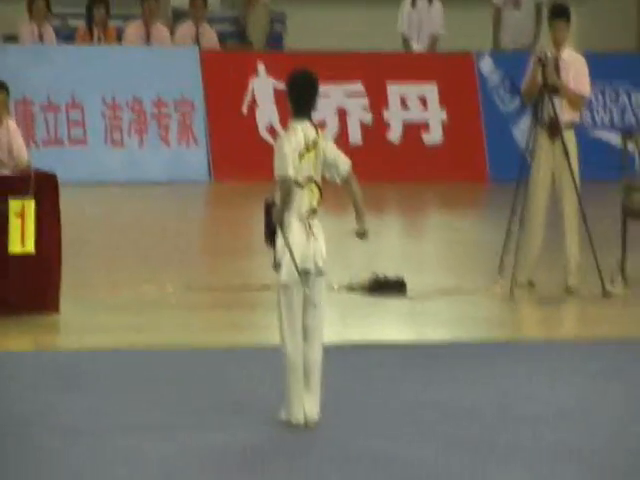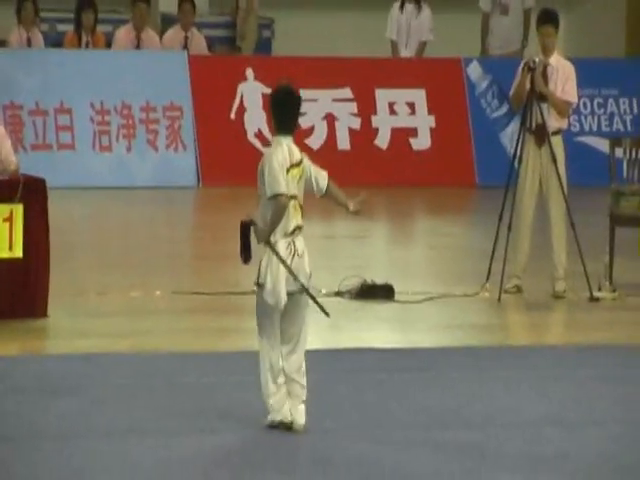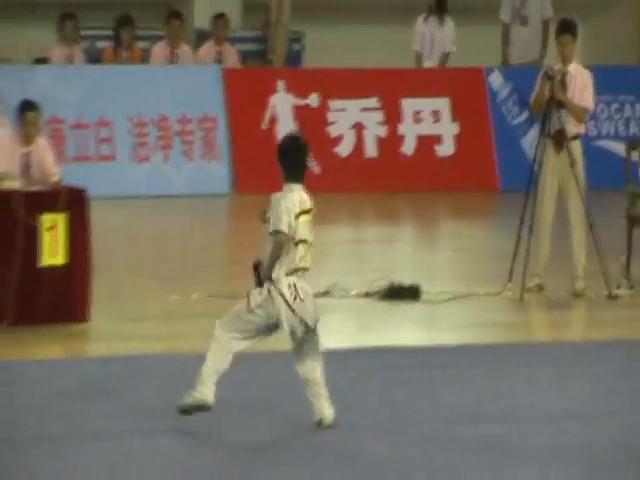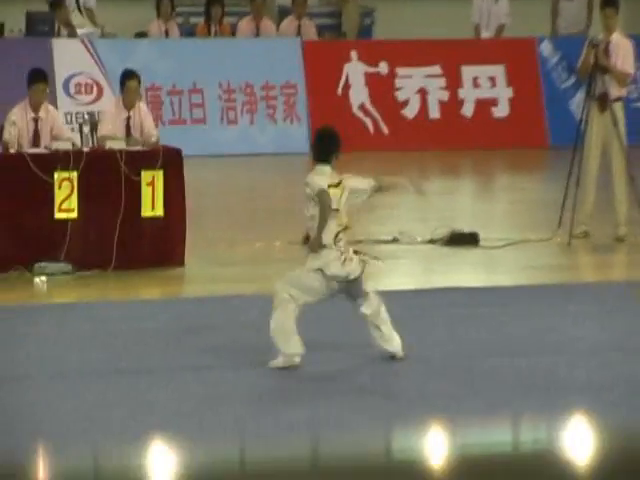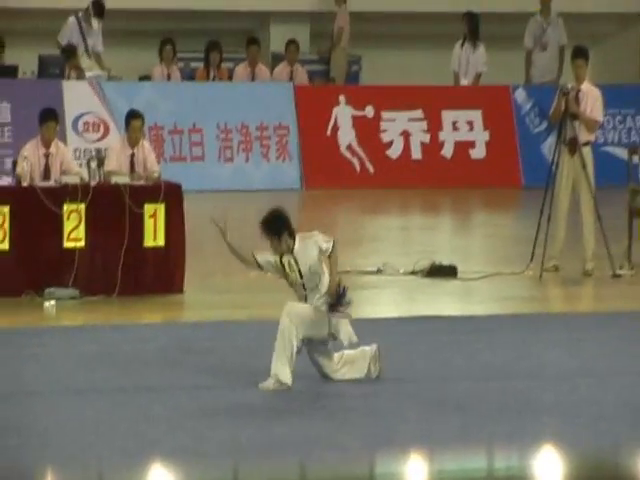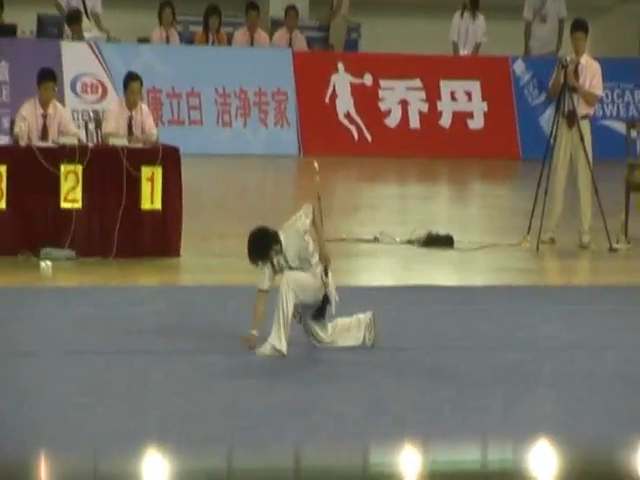
dt=0.4s
person 1, frame 1
left shoulder: (287, 139)
right shoulder: (320, 140)
left elbow: (287, 183)
right elbow: (348, 176)
left wrist: (279, 216)
right wrist: (361, 220)
left hip: (292, 238)
right hip: (314, 236)
left knee: (293, 330)
right knee: (312, 329)
left ankle: (297, 409)
right ankle: (310, 407)
person 1, frame 2
left shoulder: (273, 155)
right shoulder: (299, 157)
left elbow: (281, 200)
right elbow: (325, 184)
left wrist: (265, 231)
right wrist: (349, 205)
left hip: (276, 257)
right hip: (297, 254)
left knee: (271, 341)
right knee: (293, 343)
left ankle: (281, 410)
right ankle: (296, 412)
person 1, frame 3
left shoulder: (281, 199)
right shoulder: (307, 200)
left elbow: (281, 238)
left wrist: (268, 270)
left hip: (278, 291)
right hip: (301, 291)
left knee: (226, 332)
right knee: (308, 354)
left ankle: (203, 392)
right ankle: (324, 412)
person 1, frame 4
left shoulder: (313, 179)
right shoulder: (342, 179)
left elbow: (325, 198)
right elbow: (373, 185)
left wrist: (317, 237)
left hip: (325, 261)
right hip: (346, 258)
right knee: (368, 302)
person 1, frame 5
left shoulder: (313, 241)
right shoulder: (274, 256)
left elbow: (332, 247)
left wrist: (333, 279)
left hip: (324, 310)
right hip: (308, 313)
right knee: (329, 368)
left ankle: (281, 377)
right ankle: (369, 357)
person 1, frame 6
left shoulder: (294, 229)
left elbow: (310, 209)
right elbow: (262, 295)
right wrist: (254, 331)
left hip: (320, 281)
right hip: (306, 290)
left knee: (288, 280)
right knee: (322, 337)
left ankle: (277, 344)
right ankle: (364, 325)
person 2, frame 1
left shoulder: (576, 62)
right shoulder: (540, 60)
left elbow: (579, 103)
right elbow: (528, 97)
left wrist: (559, 82)
right wrist: (536, 74)
left hip: (565, 134)
right hip: (544, 134)
left knee: (569, 200)
right knee: (536, 199)
left ankle: (572, 271)
right ankle: (528, 268)
person 2, frame 2
left shoulder: (566, 68)
right shoulder: (528, 65)
left elbow: (565, 109)
right elbow: (515, 104)
left wrist: (545, 89)
right wrist: (524, 79)
left hip: (553, 141)
right hip: (530, 140)
left knee: (557, 209)
right knee: (524, 206)
left ankle: (560, 277)
right ankle: (517, 274)
person 2, frame 3
left shoulder: (583, 76)
right shoulder: (547, 73)
left elbow: (583, 115)
right elbow: (535, 111)
left wrist: (562, 96)
right wrist: (543, 88)
left hip: (572, 145)
right hip: (550, 145)
left knee: (576, 210)
right knee: (544, 208)
left ankle: (579, 276)
right ankle: (538, 273)
person 2, frame 4
left shoulder: (625, 45)
right shoulder: (593, 43)
left elbow: (625, 80)
right elbow: (582, 75)
left wrist: (607, 63)
right wrist: (589, 55)
left hip: (615, 107)
right hip: (595, 107)
left knee: (619, 164)
right knee: (590, 163)
left ankle: (622, 223)
right ankle: (584, 221)
person 2, frame 5
left shoulder: (594, 93)
right shoulder: (564, 91)
left elbow: (594, 126)
right elbow: (553, 120)
left wrist: (576, 110)
right wrist: (560, 102)
left hip: (584, 151)
right hip: (566, 150)
left knee: (587, 204)
right knee: (560, 202)
left ankle: (588, 259)
right ankle: (554, 256)
person 2, frame 6
left shoulder: (593, 67)
right shoulder: (564, 64)
left elbow: (593, 100)
right elbow: (552, 93)
left wrist: (576, 84)
right wrist: (559, 75)
left hip: (582, 124)
right hip: (564, 122)
left knee: (584, 177)
right knee: (558, 174)
left ankle: (585, 232)
right ankle: (551, 229)
